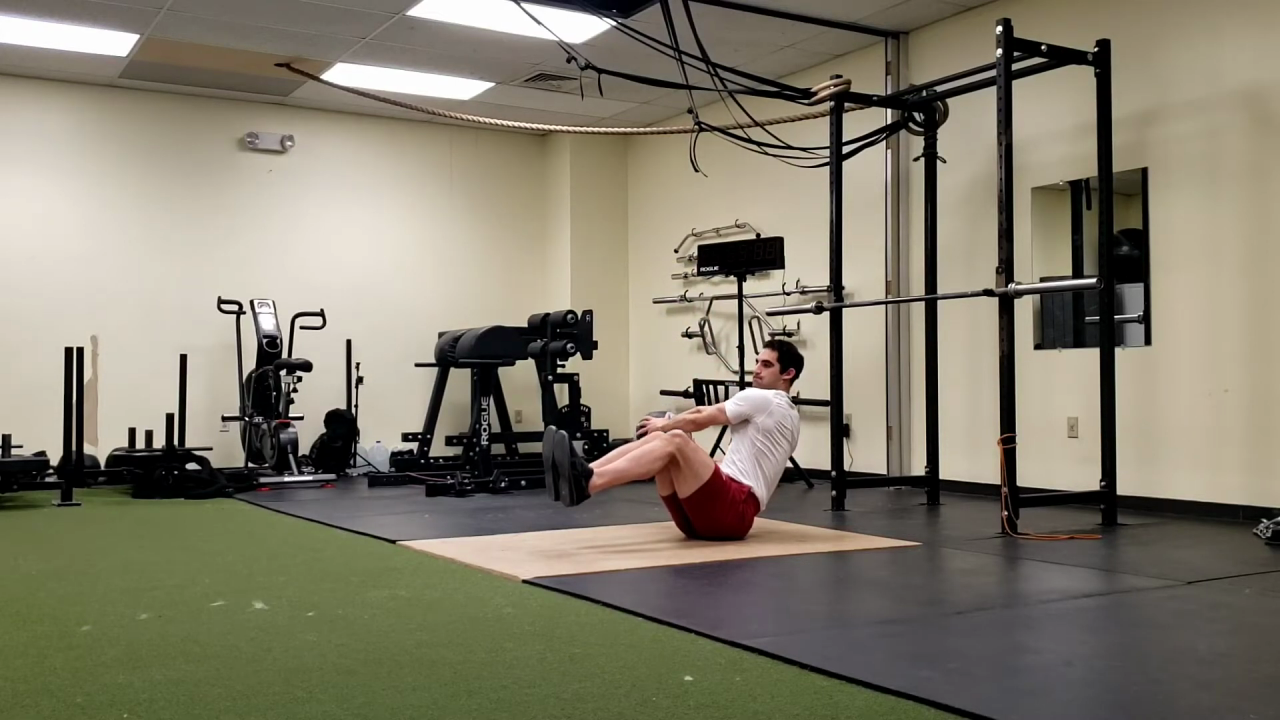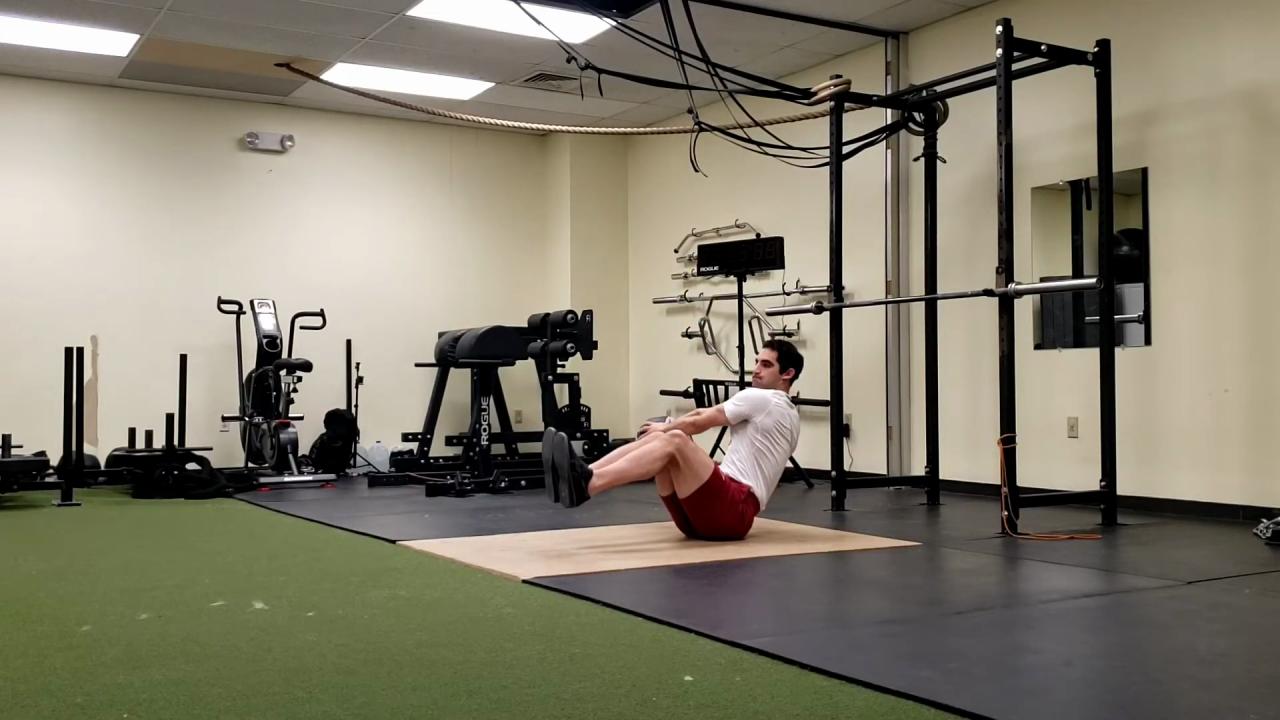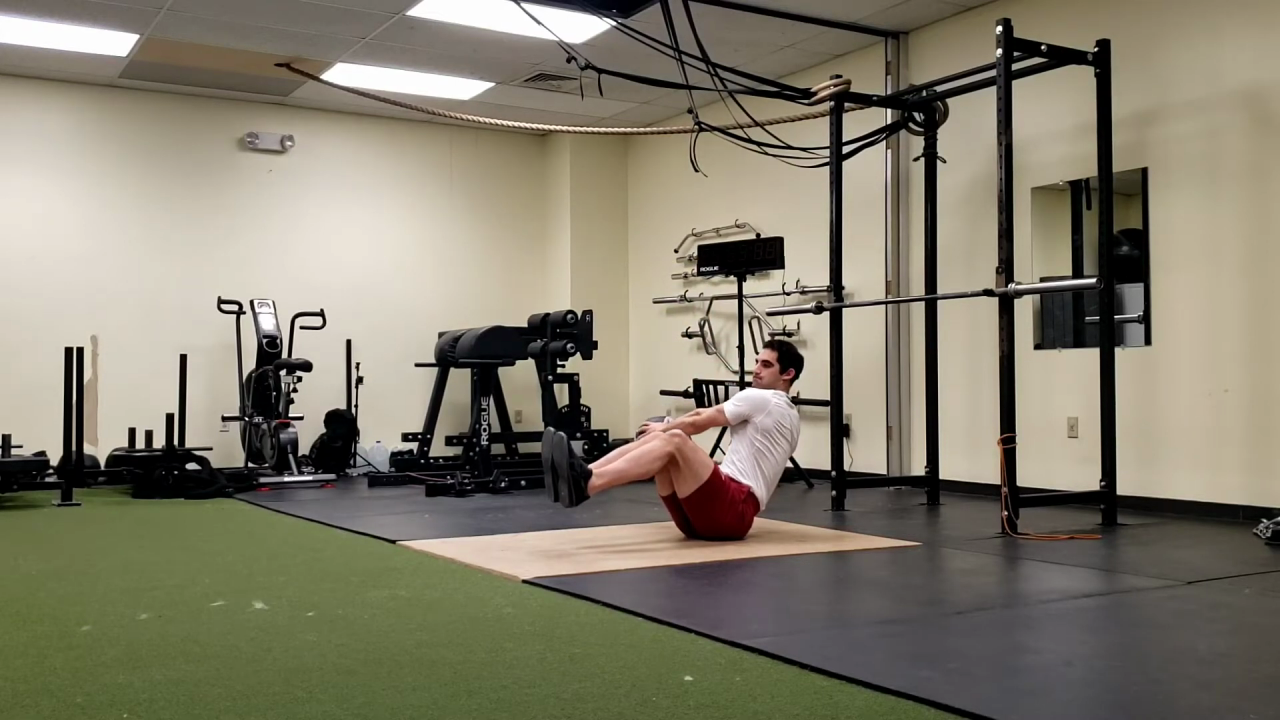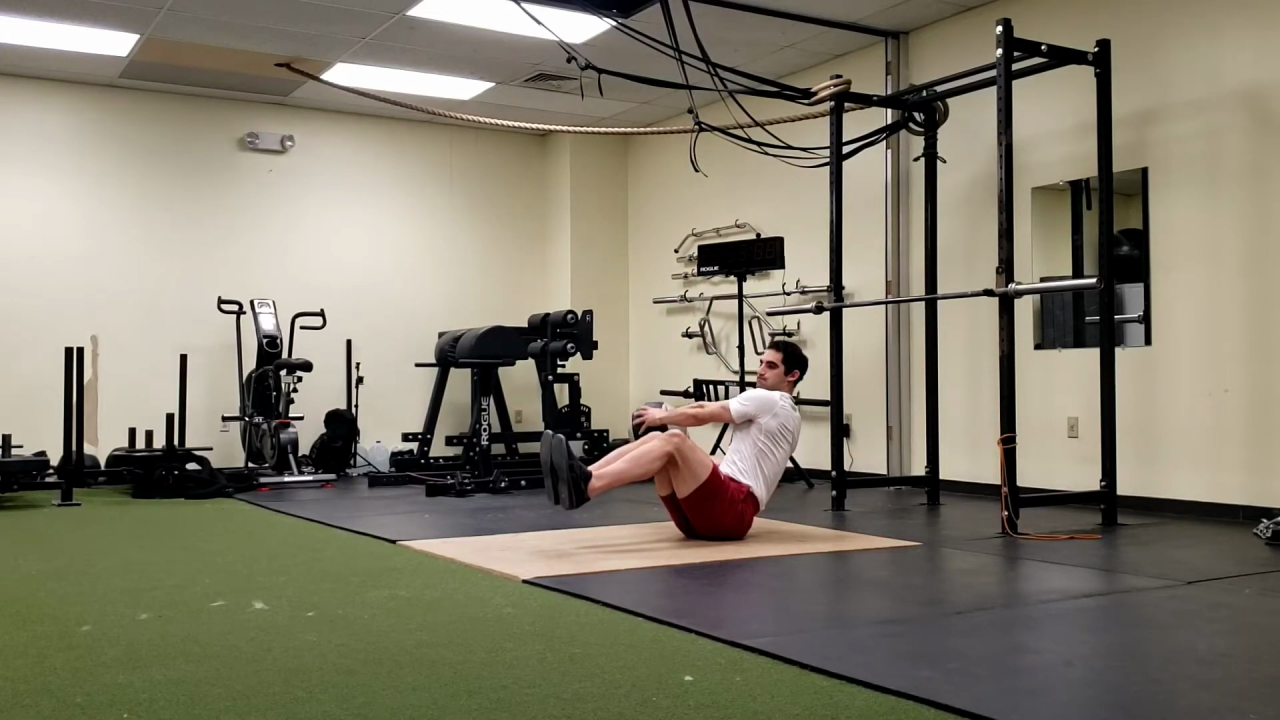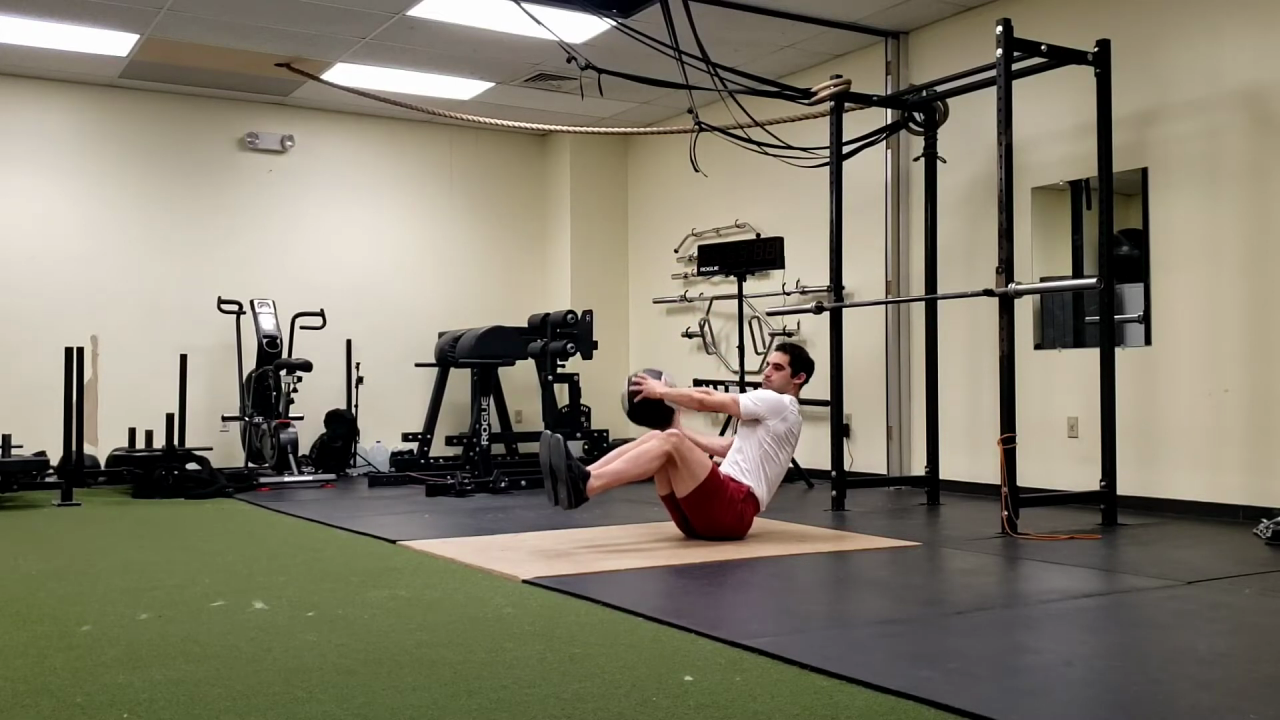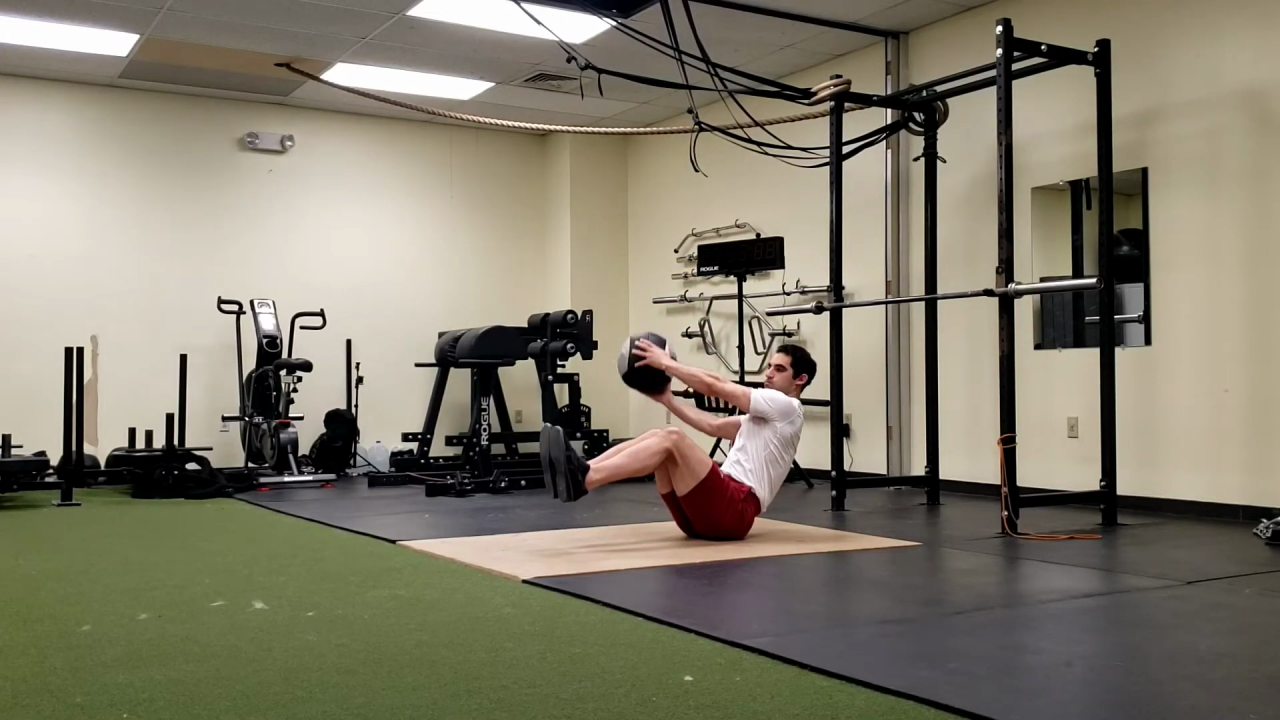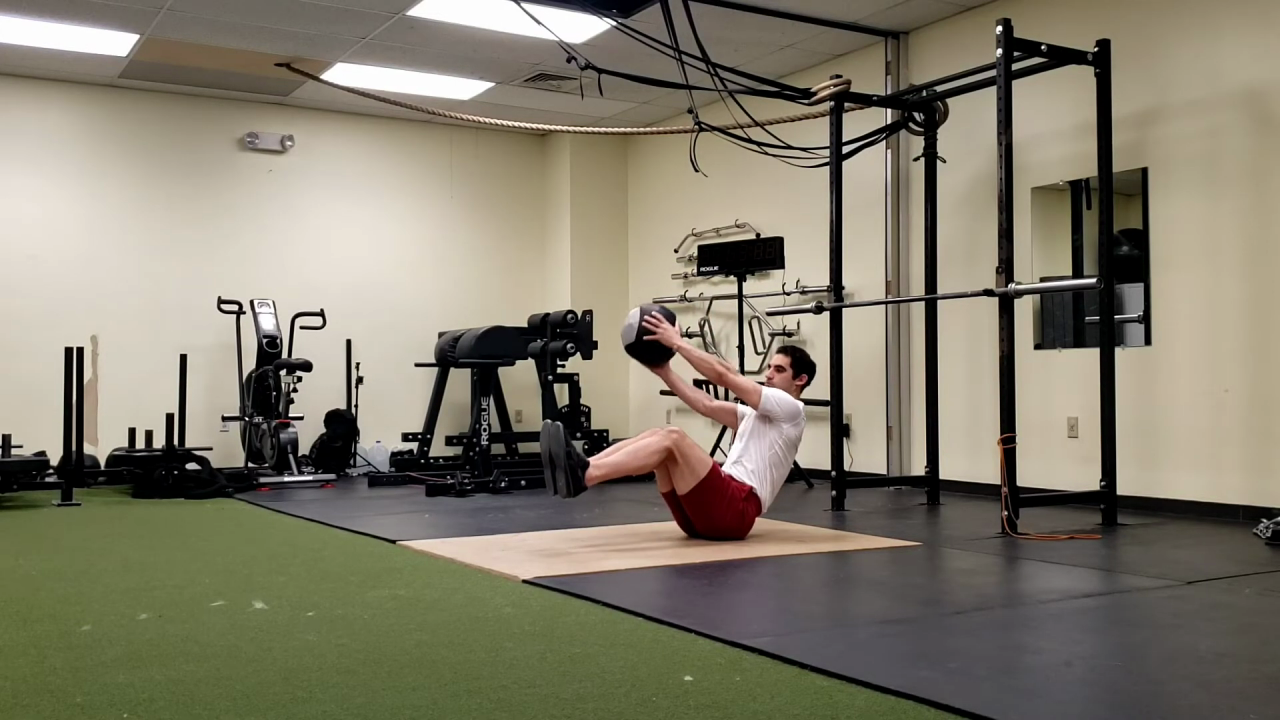
dt=0.2s
person 1, frame 1
left shoulder: (764, 399)
right shoulder: (781, 414)
left elbow: (702, 418)
left wrist: (664, 424)
right wrist: (691, 461)
left hip: (733, 510)
right hip: (710, 509)
left knee: (675, 440)
right knee: (658, 440)
left ankle: (586, 484)
right ankle: (583, 474)
person 1, frame 2
left shoulder: (762, 398)
right shoulder: (783, 414)
left elbow: (700, 420)
left wrist: (664, 427)
left hip: (732, 510)
left knee: (675, 440)
right knee: (658, 440)
left ankle: (586, 485)
right ankle: (584, 475)
person 1, frame 3
left shoulder: (761, 398)
right shoulder: (783, 416)
left elbow: (700, 421)
left wrist: (663, 427)
left hip: (733, 510)
left knee: (674, 440)
right knee: (658, 440)
left ankle: (585, 484)
right ankle: (582, 475)
person 1, frame 4
left shoulder: (768, 400)
right shoulder: (775, 413)
left elbow: (702, 414)
left wrist: (662, 416)
left hip: (732, 510)
right hip: (706, 509)
left knee: (673, 440)
right knee: (656, 440)
left ankle: (586, 487)
right ankle: (582, 476)
person 1, frame 5
left shoulder: (777, 403)
right shoulder: (771, 413)
left elbow: (707, 400)
right elbow: (724, 448)
left wrist: (661, 391)
right wrist: (676, 426)
left hip: (732, 510)
right hip: (706, 509)
left knee: (672, 441)
right knee: (657, 437)
left ankle: (584, 487)
right ankle: (581, 477)
person 1, frame 6
left shoulder: (784, 406)
right shoulder: (766, 415)
left elbow: (715, 385)
right elbow: (715, 426)
left wrist: (666, 363)
right wrist: (667, 399)
left hip: (733, 510)
right hip: (708, 508)
left knee: (672, 438)
right knee: (658, 437)
left ankle: (584, 479)
right ankle: (582, 471)
person 1, frame 7
left shoulder: (788, 409)
right shoulder: (757, 413)
left elbow: (724, 375)
right elbow: (708, 406)
left wrist: (677, 342)
right wrist: (664, 371)
left hip: (734, 510)
right hip: (707, 508)
left knee: (673, 437)
right knee: (659, 434)
left ankle: (583, 476)
right ankle: (582, 468)
